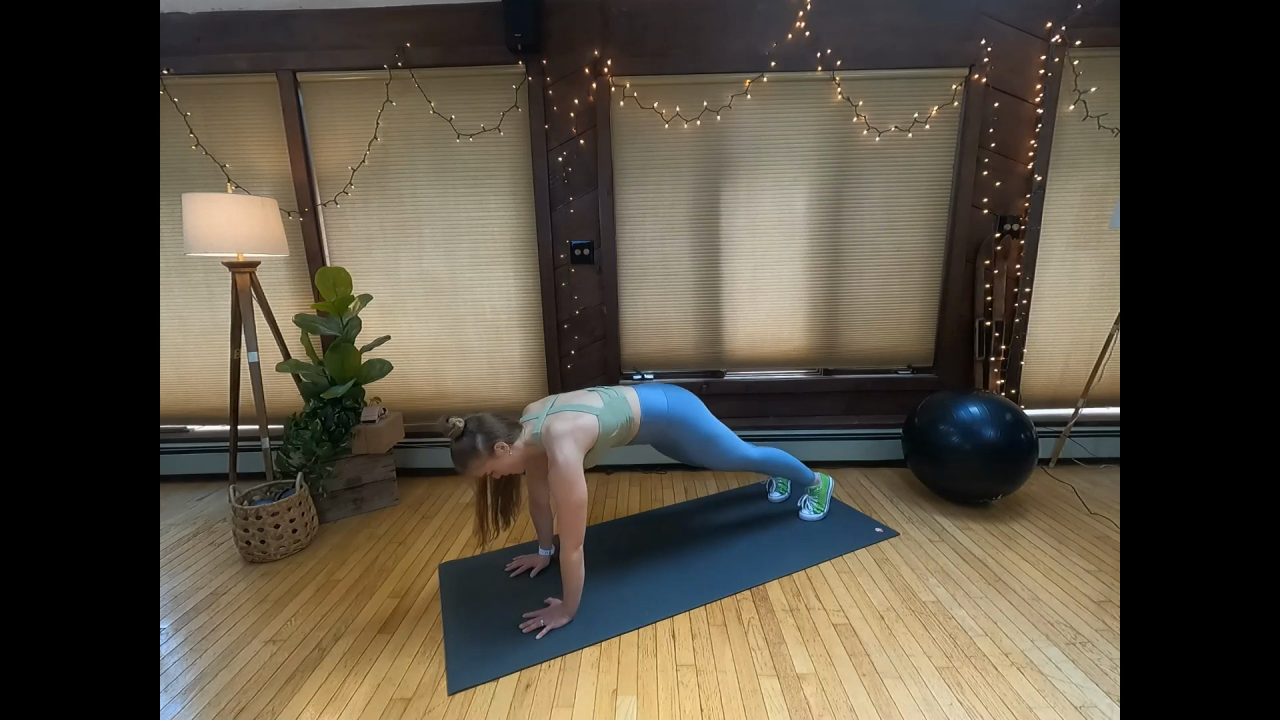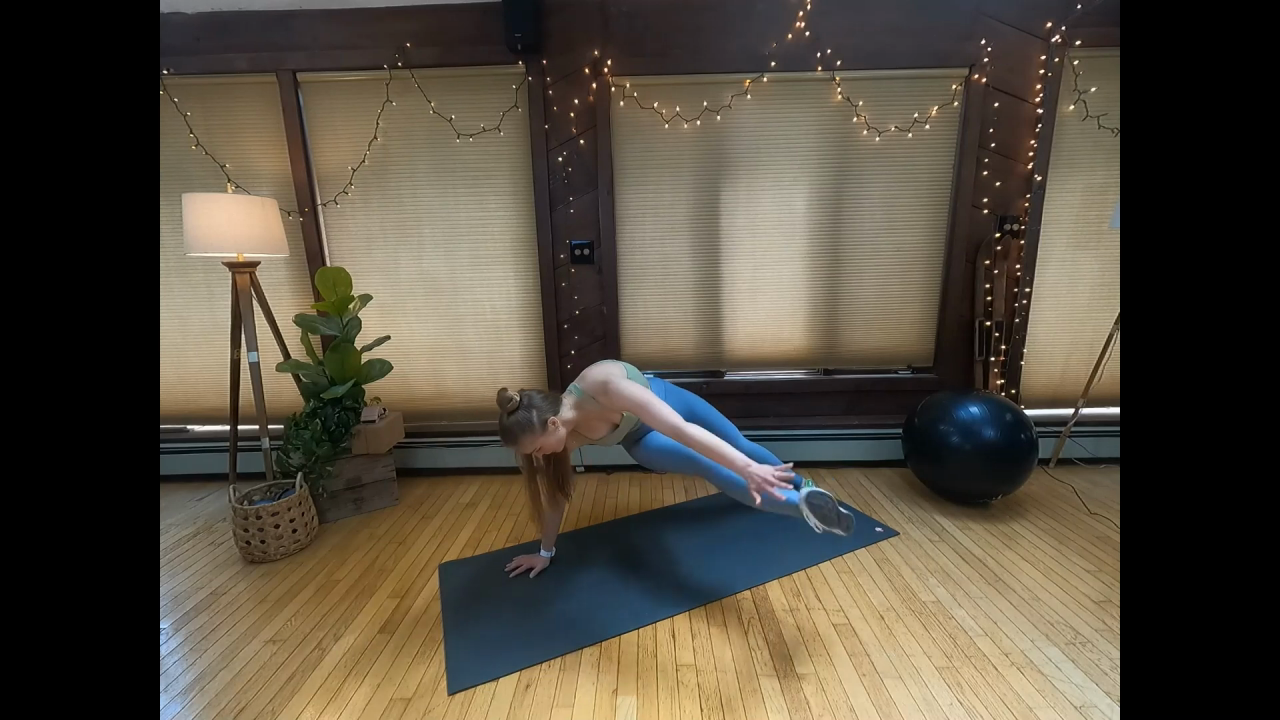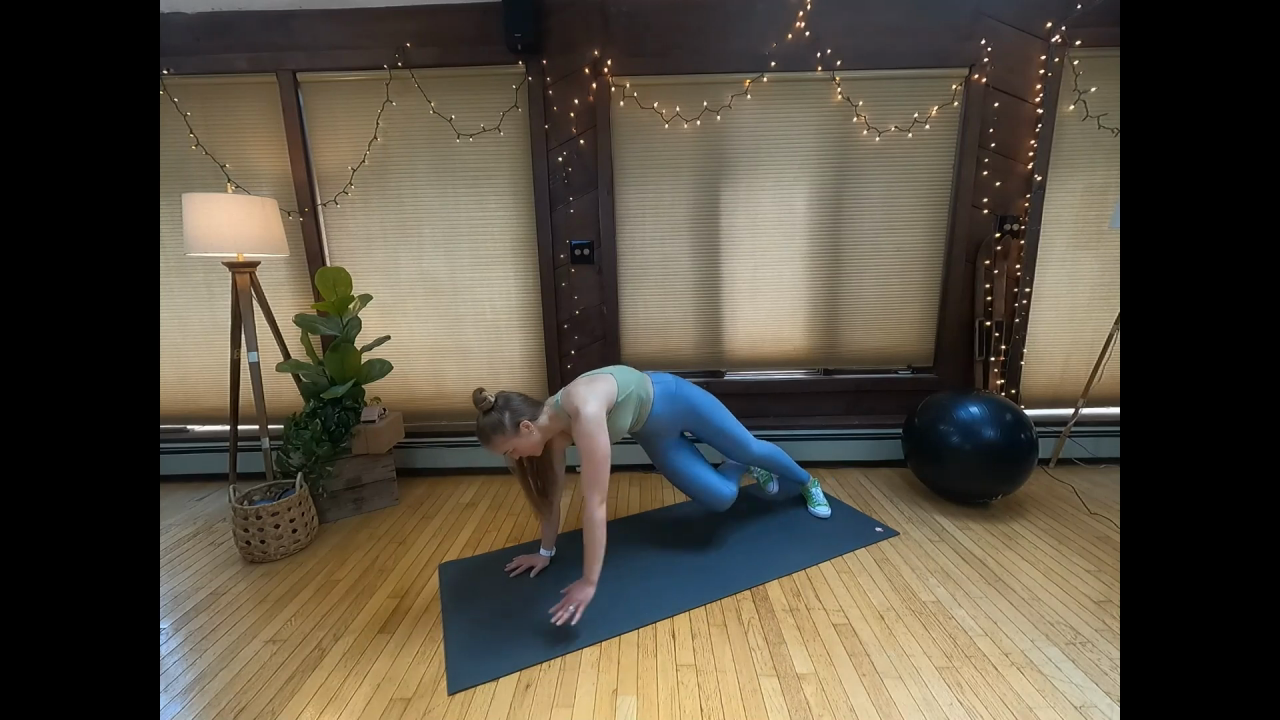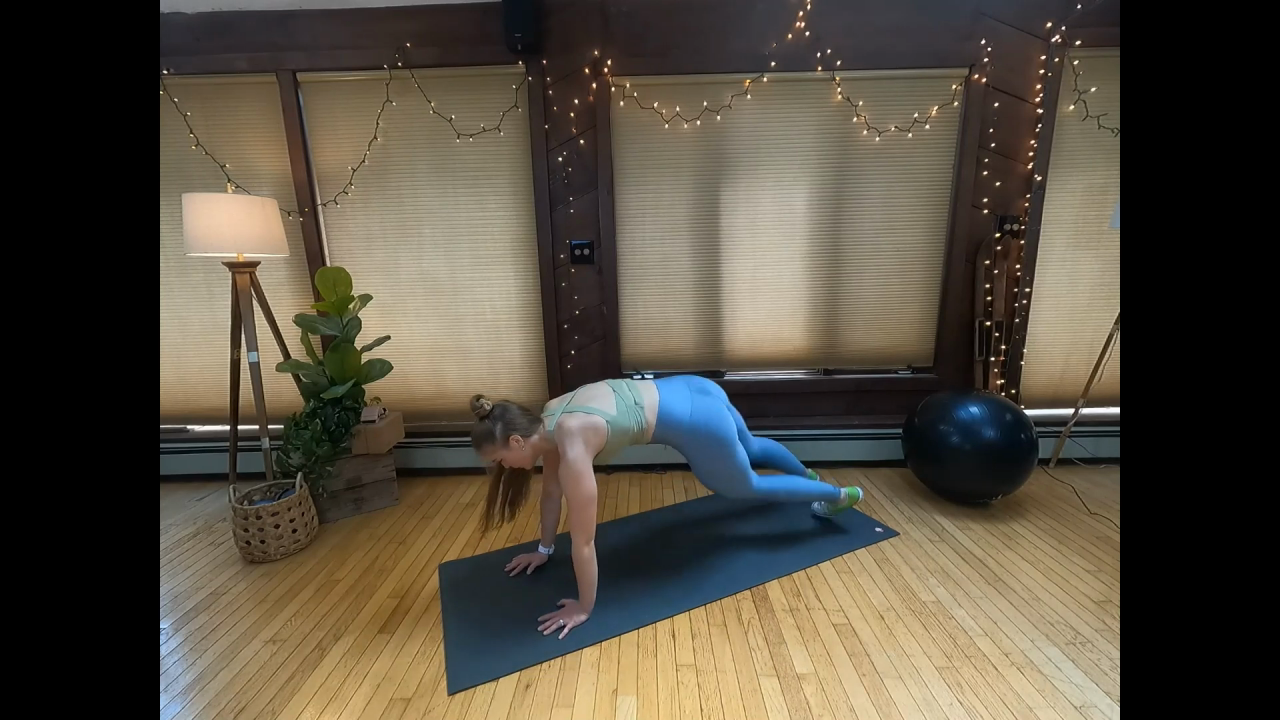
dt=0.5s
person 1, frame 1
left shoulder: (561, 449)
right shoulder: (526, 427)
left elbow: (573, 544)
right elbow: (539, 496)
left wrist: (567, 609)
right wrist: (543, 551)
left hip: (670, 413)
right hip: (646, 411)
left knee: (741, 456)
right knee: (707, 456)
left ankle: (815, 484)
right ankle: (778, 475)
person 1, frame 2
left shoulder: (605, 385)
right shoulder: (562, 425)
left elbow: (681, 429)
right elbow: (555, 493)
left wrist: (749, 469)
right wrist: (545, 551)
left hip: (669, 403)
right hip: (642, 441)
left knee: (742, 451)
right knee: (706, 468)
left ankle: (802, 490)
right ankle: (801, 505)
person 1, frame 3
left shoulder: (583, 413)
right shoulder: (550, 420)
left elbow: (595, 503)
right elbow: (552, 491)
left wrist: (588, 582)
right wrist: (546, 550)
left hip: (673, 399)
left knee: (749, 449)
right knee: (721, 499)
left ankle: (807, 482)
right ankle: (753, 471)
person 1, frame 4
left shoulder: (571, 450)
right shoulder: (549, 419)
left elbow: (583, 539)
right elbow: (552, 490)
left wrist: (583, 607)
right wrist: (544, 548)
left hip: (694, 420)
right hip: (687, 391)
left knee: (742, 486)
right knee: (748, 446)
left ankle: (835, 495)
right ankle: (804, 475)
